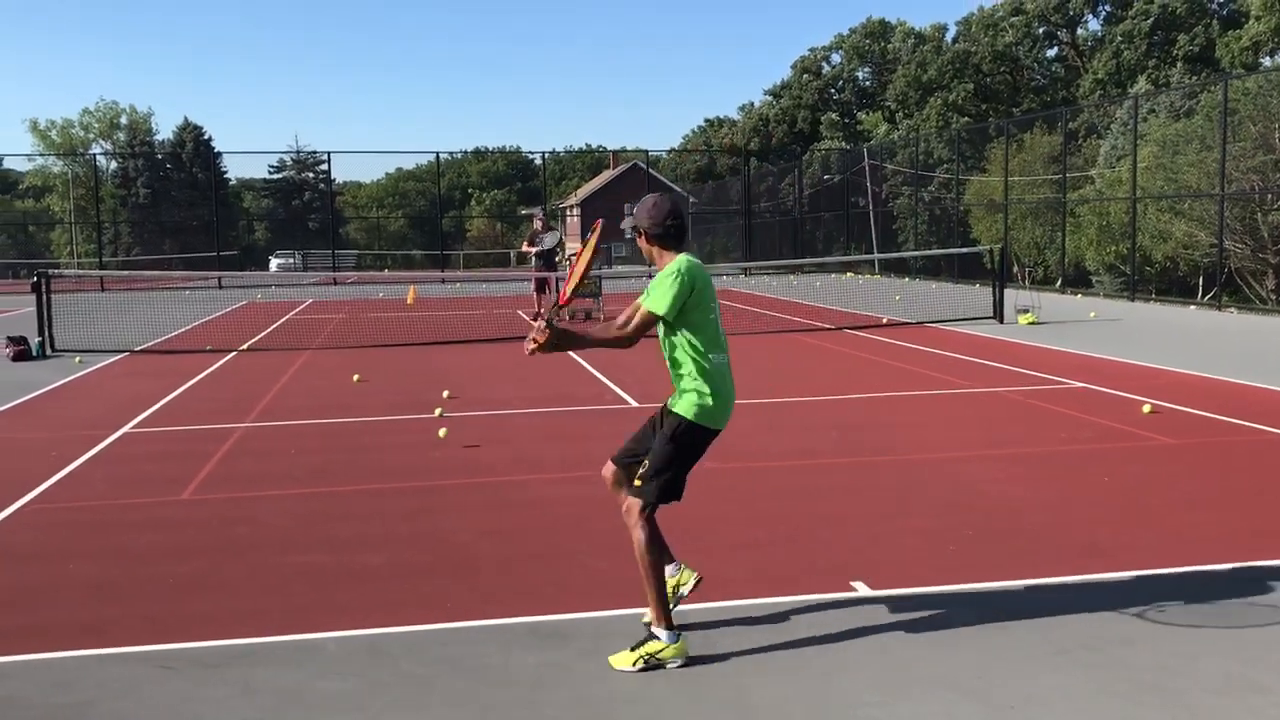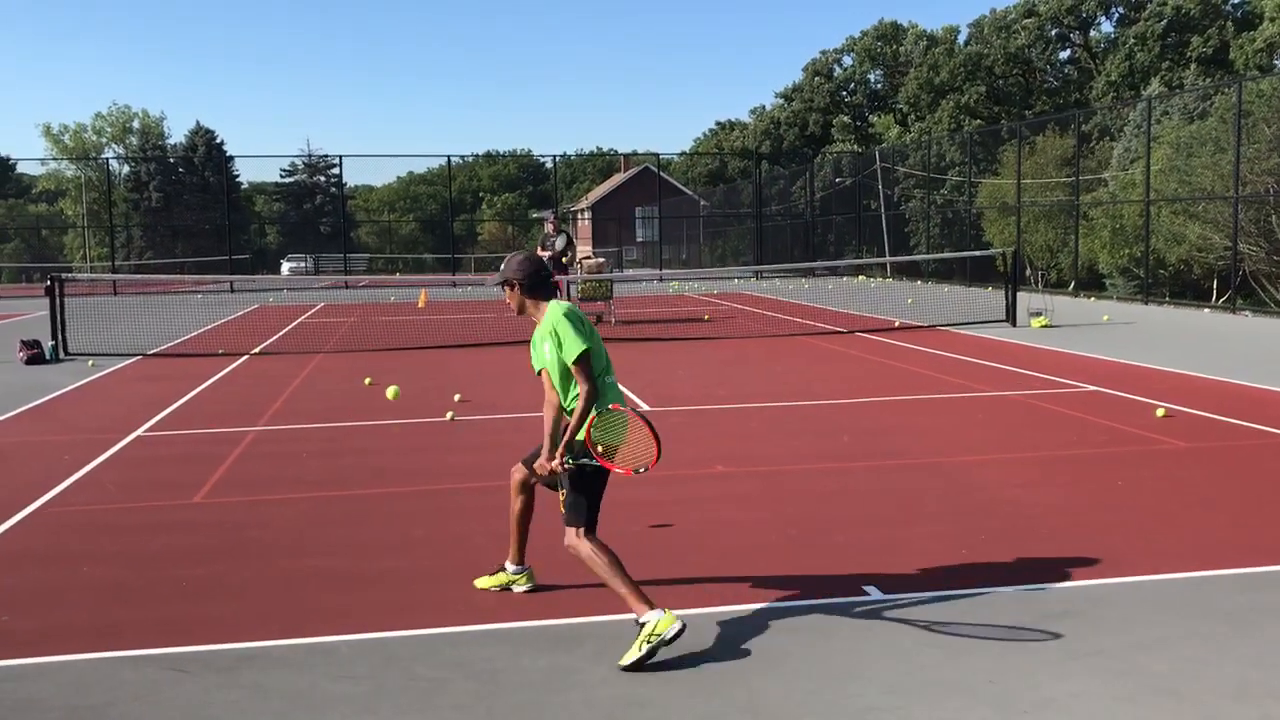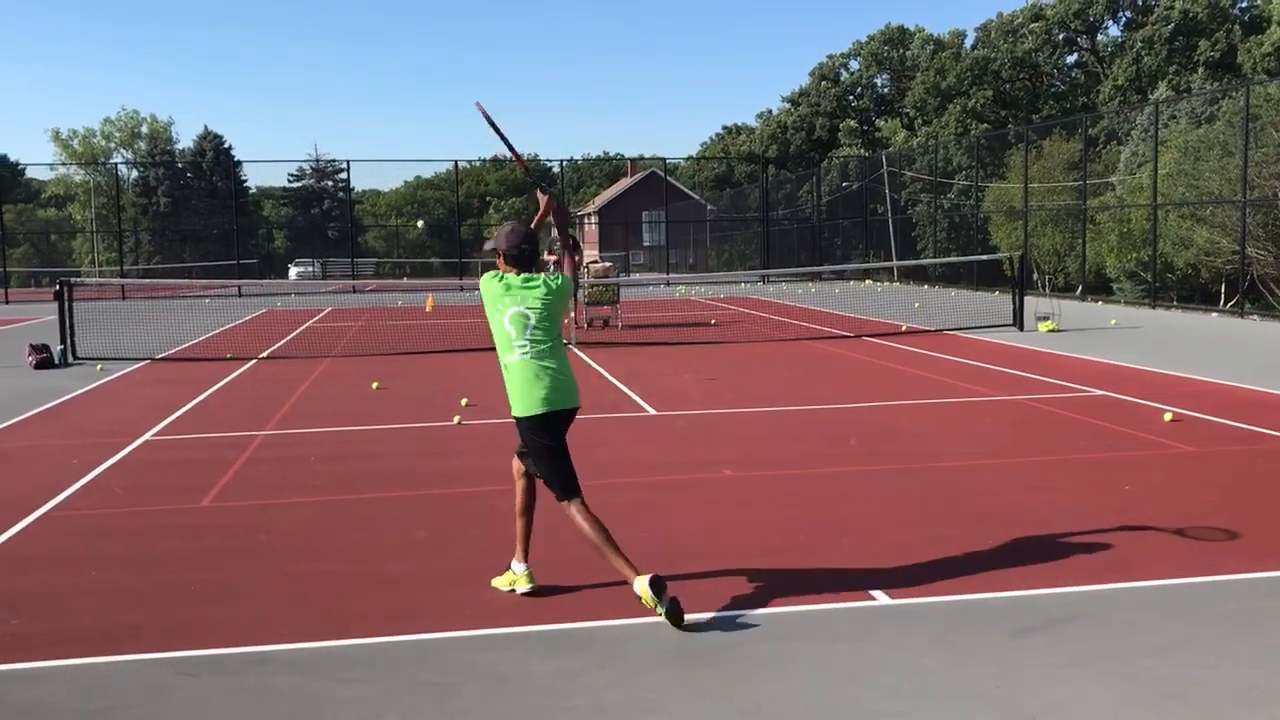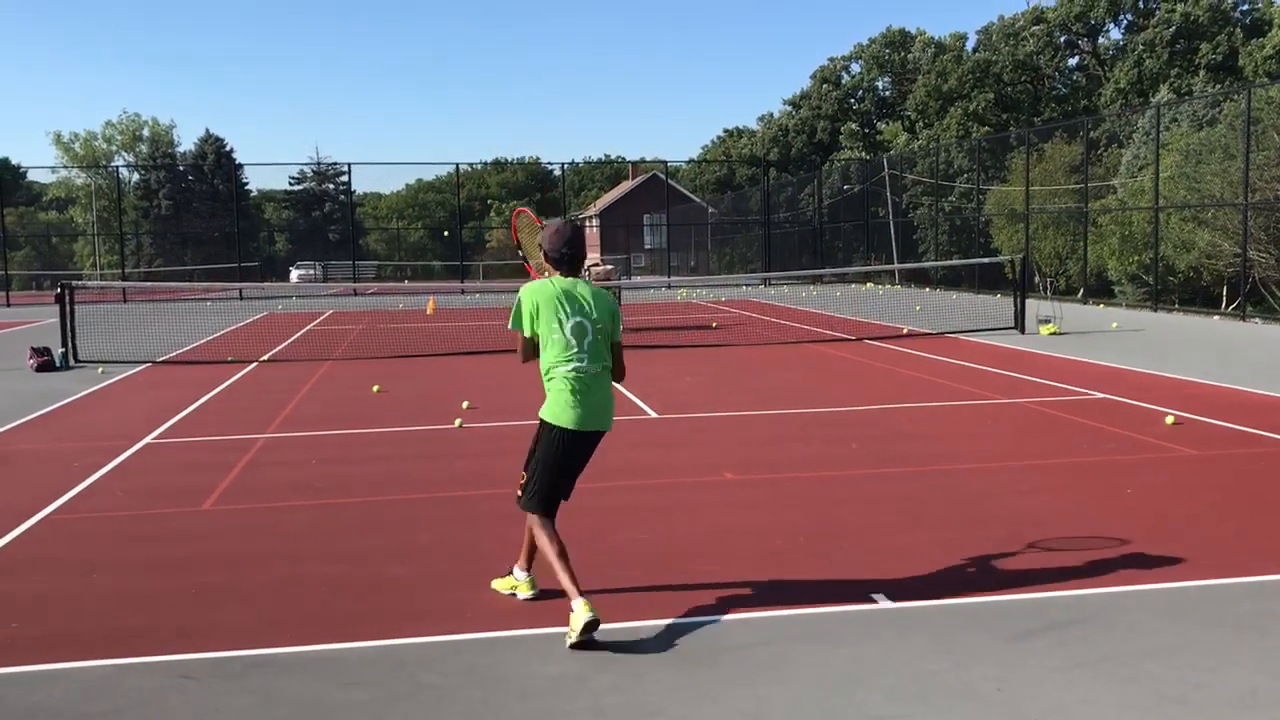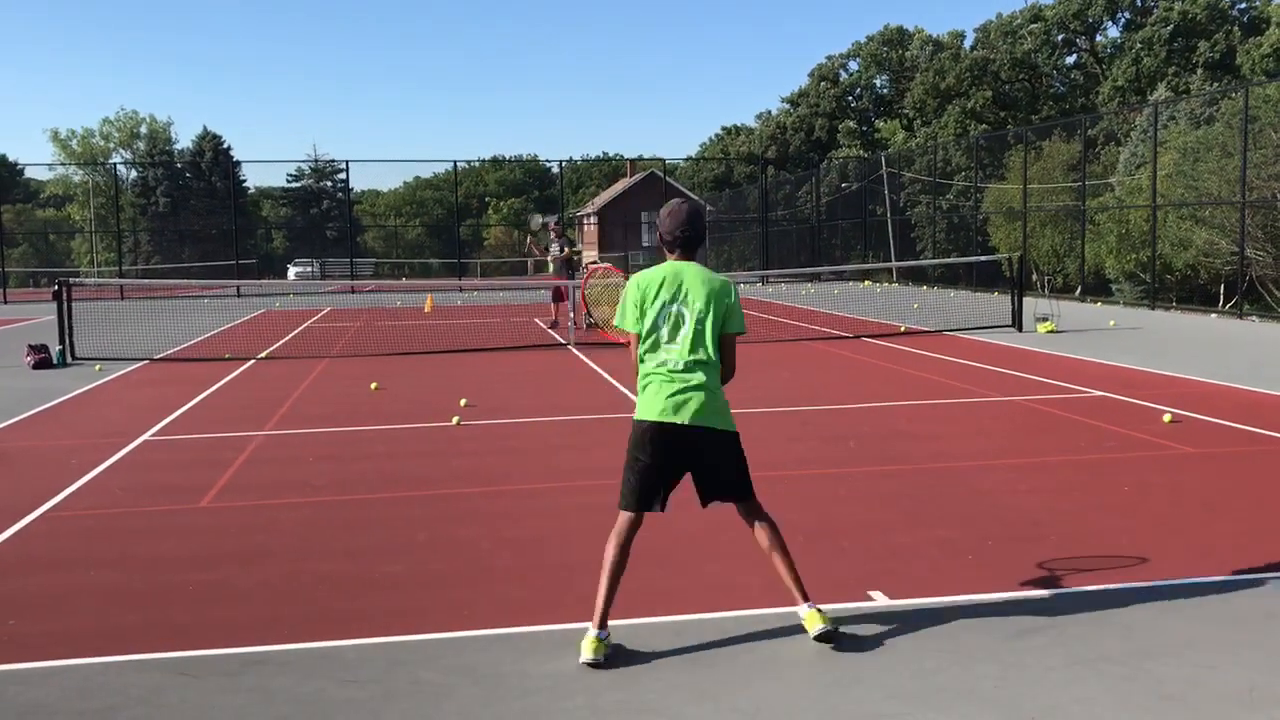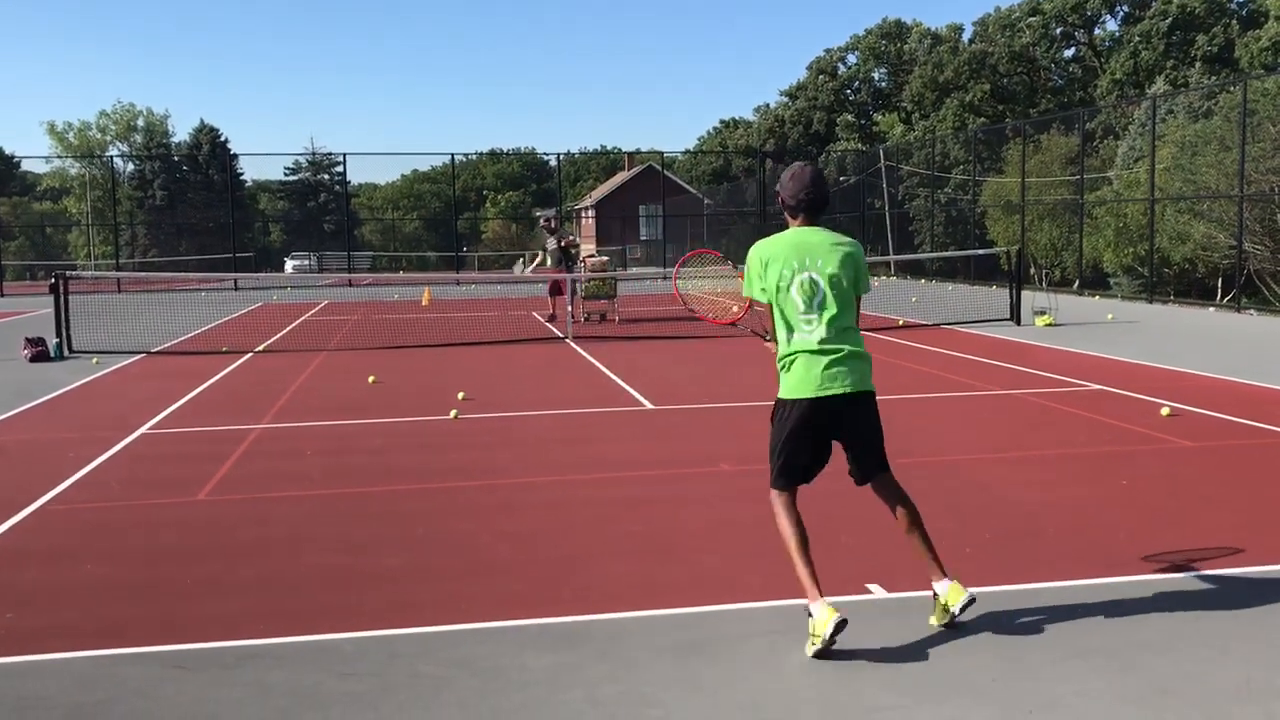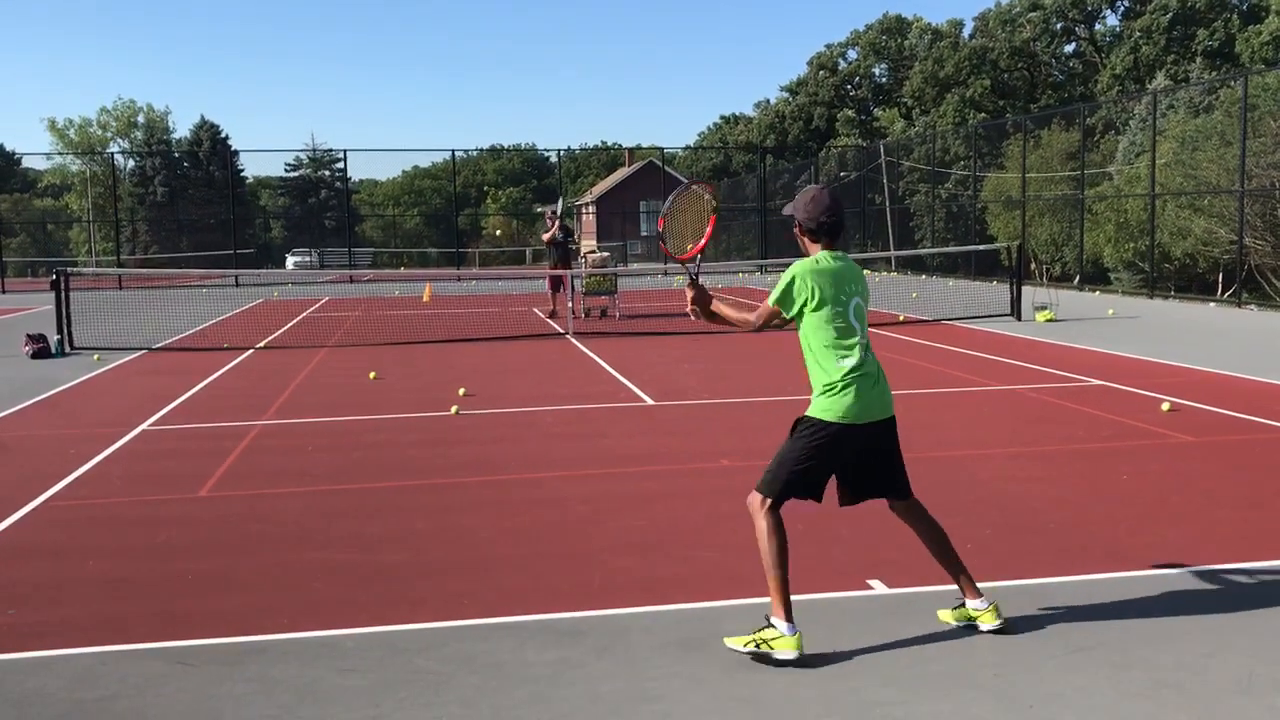
dt=0.4s
person 1, frame 1
left shoulder: (678, 273)
right shoulder: (673, 273)
left elbow: (630, 333)
right elbow: (620, 327)
left wrist: (566, 340)
right wrist: (559, 335)
left hip: (698, 404)
right hip: (687, 399)
left knee: (634, 508)
right knee: (613, 473)
left ankle: (665, 636)
right ankle: (674, 573)
person 1, frame 2
left shoulder: (562, 318)
right shoulder: (540, 333)
left elbow: (590, 387)
right elbow: (554, 399)
left wrist: (565, 446)
right wrist: (548, 449)
left hip: (591, 433)
right hip: (575, 433)
left knee: (577, 536)
right knee: (521, 476)
left ankle: (653, 619)
right ankle: (516, 570)
person 1, frame 3
left shoulder: (490, 285)
right shoulder: (555, 284)
left elbow: (509, 268)
right elbow: (571, 263)
left wrist: (538, 218)
right wrist: (558, 218)
left hip: (533, 404)
right hip: (564, 397)
left knee: (570, 502)
right knee: (521, 468)
left ankle: (641, 582)
right ankle: (520, 570)
person 1, frame 4
left shoulder: (532, 293)
right shoulder: (605, 298)
left elbow: (525, 356)
right elbow: (618, 369)
left hip: (563, 416)
right hip: (599, 417)
left knee: (540, 517)
right knee: (541, 495)
left ankle: (579, 607)
right ankle: (523, 576)
person 1, frame 5
left shoulder: (640, 284)
right shoulder: (723, 287)
left elbow: (636, 360)
right elbow: (728, 368)
left hip: (657, 416)
right hip: (713, 416)
left knee: (629, 520)
right knee: (752, 512)
left ankle: (596, 634)
right ankle: (809, 610)
person 1, frame 6
left shoulder: (762, 252)
right shoulder: (849, 250)
left elbow: (772, 318)
right elbow: (851, 313)
left hip: (800, 390)
right hip: (853, 383)
left knee: (781, 496)
right knee: (884, 484)
left ankle: (821, 608)
right ankle: (946, 586)
person 1, frame 7
left shoulder: (805, 273)
right shoulder: (851, 271)
left elbow: (759, 322)
right elbow: (787, 319)
left wrist: (710, 307)
right wrist: (720, 309)
left hip: (835, 413)
right hip: (876, 408)
left knee: (762, 503)
right knee: (905, 504)
left ankle: (783, 629)
right ankle: (976, 603)
